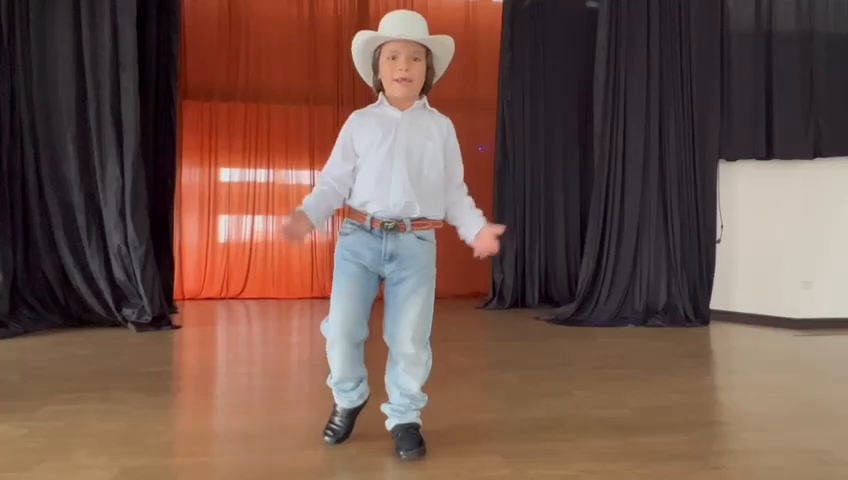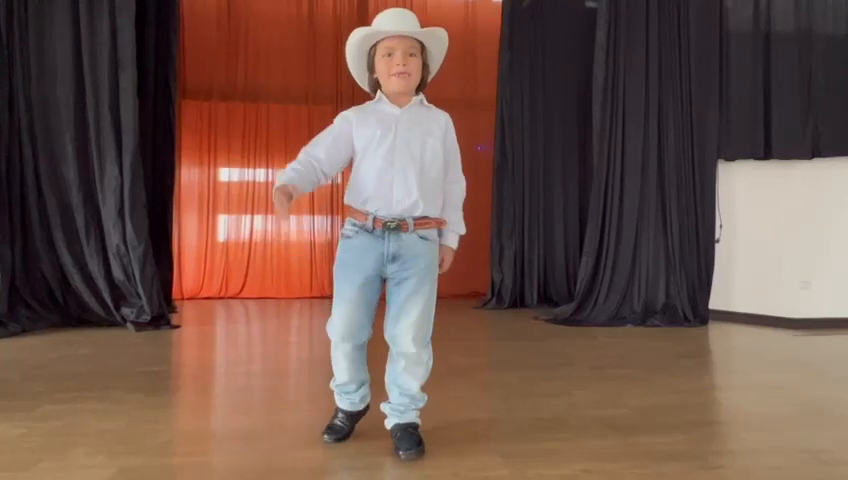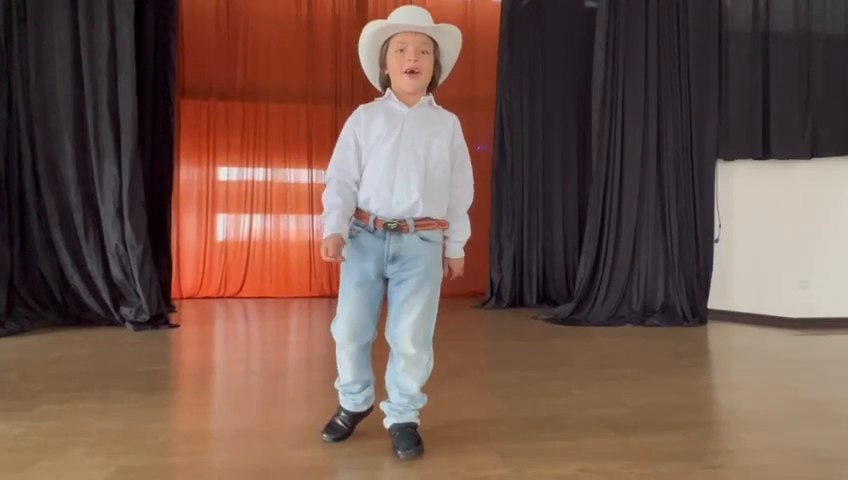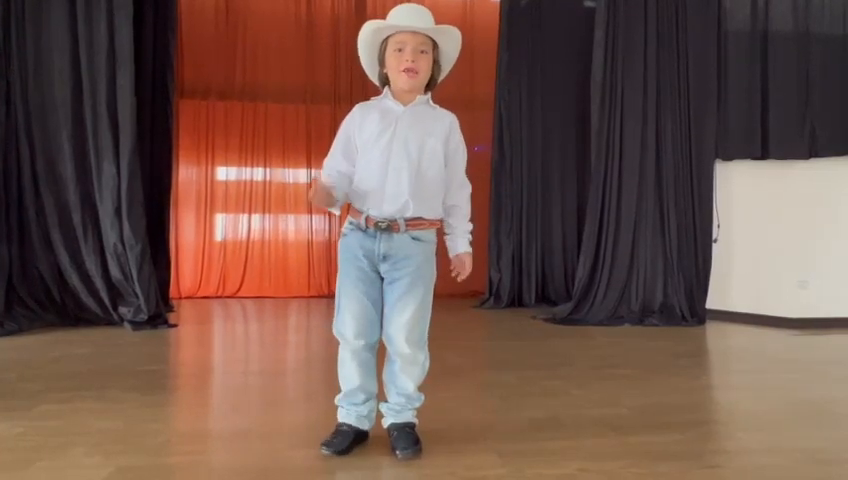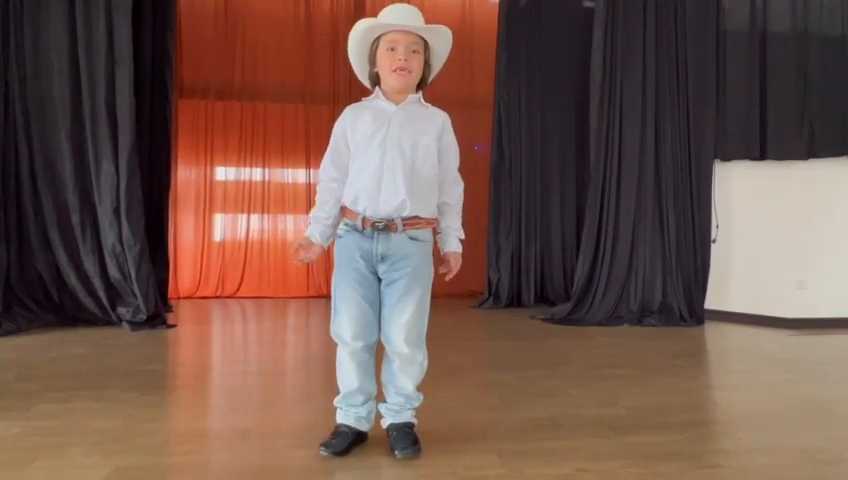
dt=0.4s
person 1, frame 1
left shoulder: (440, 126)
right shoulder: (359, 122)
left elbow: (453, 191)
right elbow: (333, 183)
left wrist: (476, 230)
right wrist: (307, 216)
left hip: (415, 242)
right hip: (359, 237)
left knee: (411, 338)
right knee: (342, 328)
left ankle: (404, 419)
right ankle: (349, 401)
person 1, frame 2
left shoulder: (439, 122)
right shoulder: (355, 120)
left elbow: (453, 187)
right elbow: (316, 163)
left wrist: (451, 237)
right wrist: (289, 185)
left hip: (417, 242)
right hip: (361, 236)
left knee: (411, 338)
right knee: (346, 330)
left ankle: (404, 418)
right ankle: (351, 403)
person 1, frame 3
left shoulder: (447, 124)
right shoulder: (364, 118)
left elbow: (460, 192)
right elbow: (340, 180)
left wrist: (454, 247)
right wrist: (334, 230)
left hip: (421, 244)
right hip: (365, 239)
left knee: (411, 339)
right knee: (350, 331)
left ankle: (403, 418)
right ankle: (355, 402)
person 1, frame 4
left shoulder: (444, 123)
right shoulder: (361, 116)
left elbow: (456, 190)
right elbow: (340, 171)
left wrist: (459, 244)
right wrist: (327, 193)
left hip: (413, 242)
right hip: (359, 237)
left knee: (407, 338)
right knee: (354, 333)
left ankle: (401, 419)
right ankle: (354, 419)
person 1, frame 5
left shoulder: (437, 122)
right shoulder: (353, 117)
left elbow: (450, 187)
right elbow: (332, 181)
left wrist: (450, 242)
right wrist: (317, 234)
left hip: (411, 242)
right hip: (355, 238)
left knee: (405, 339)
right knee: (352, 335)
left ankle: (400, 420)
right ankle: (353, 420)
